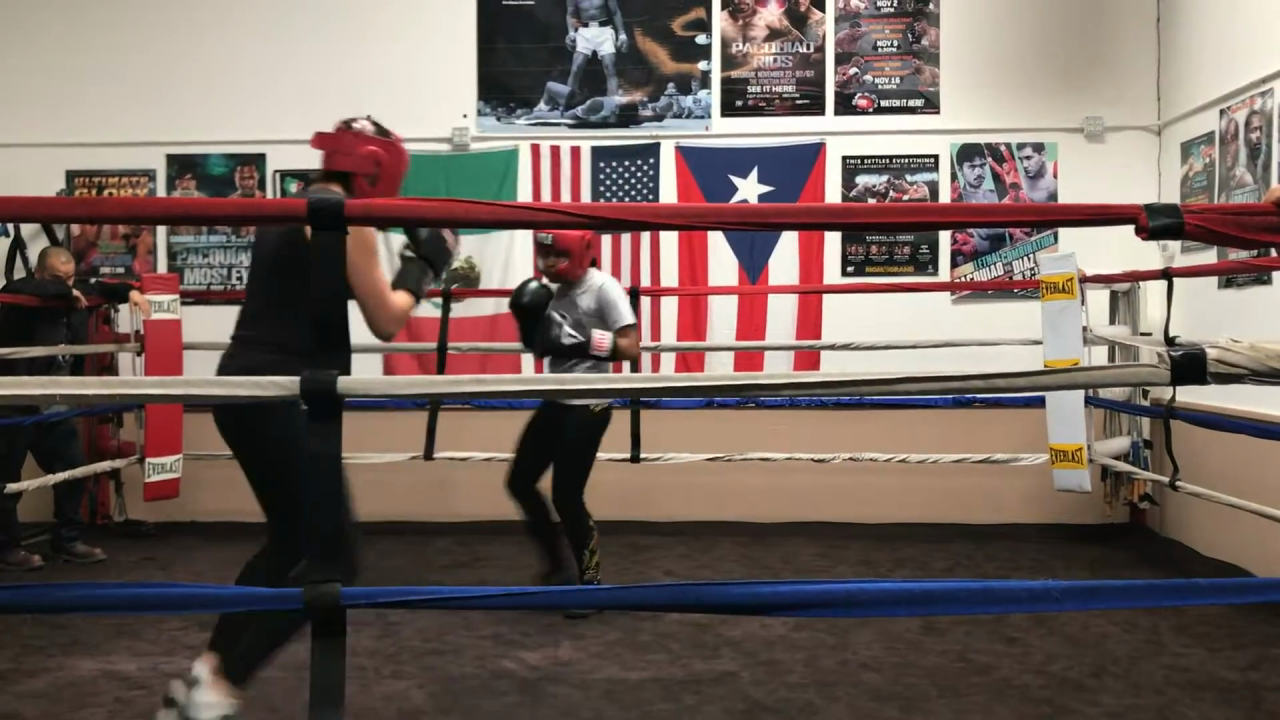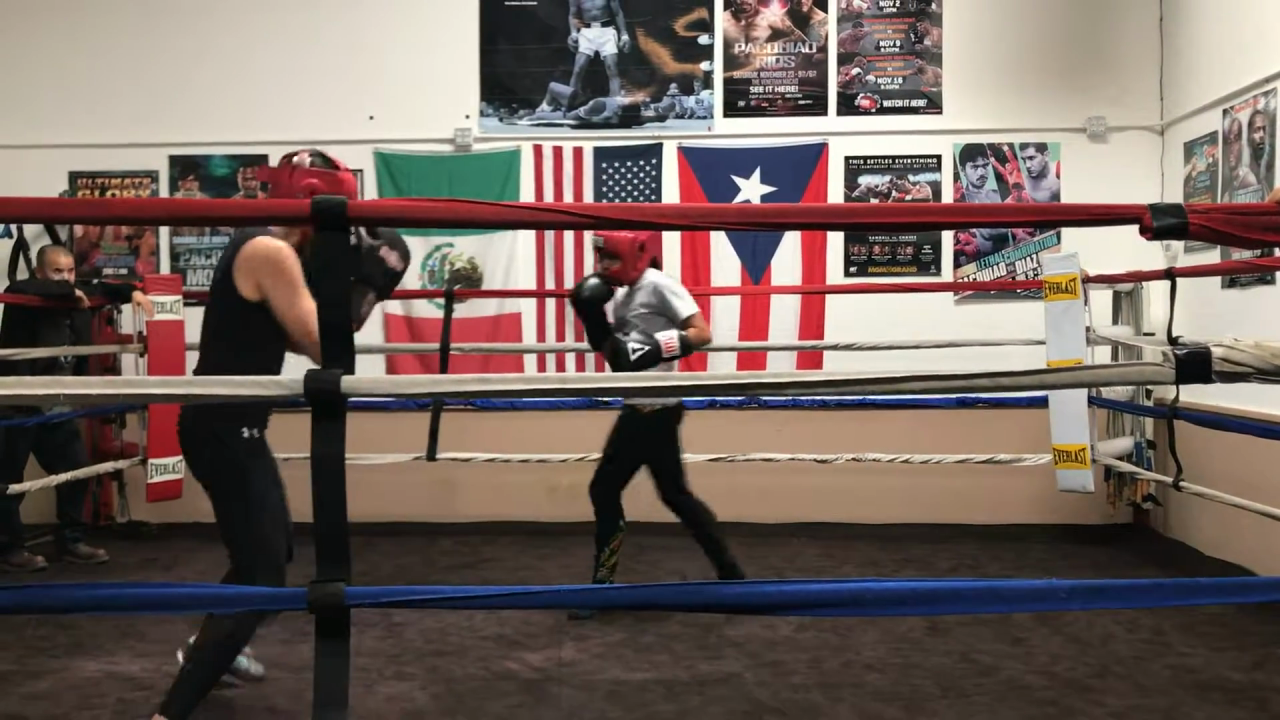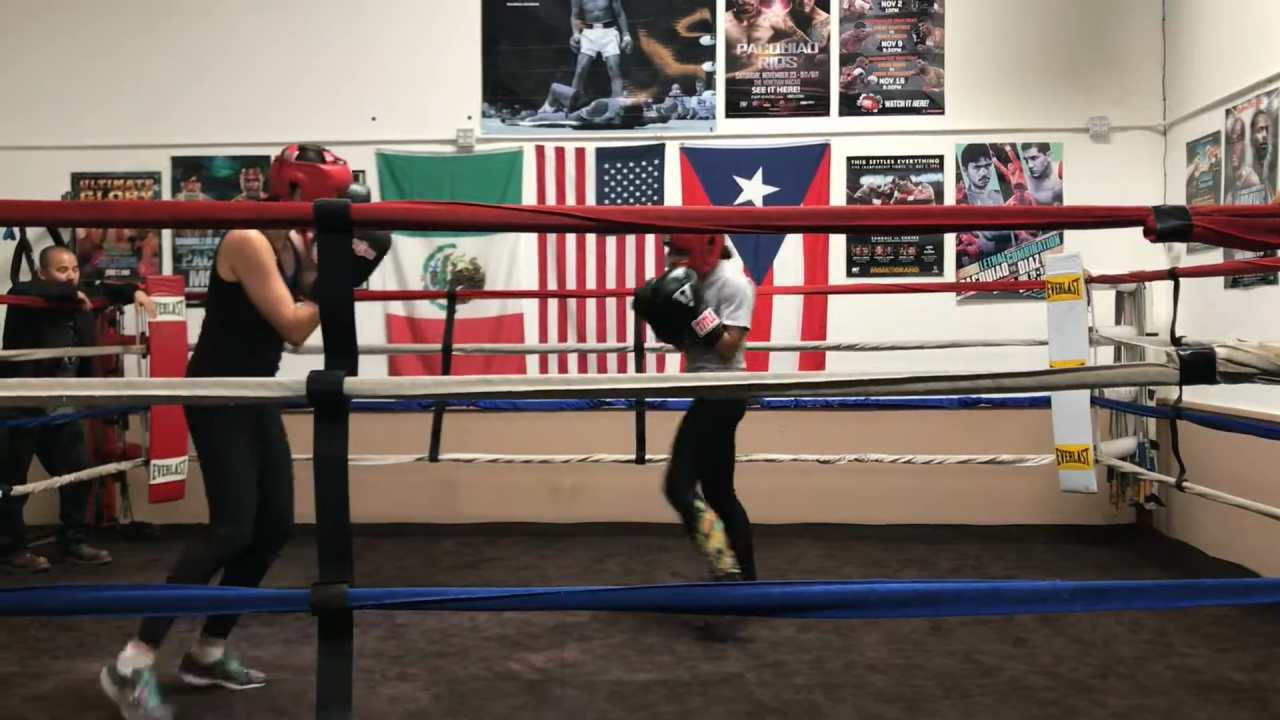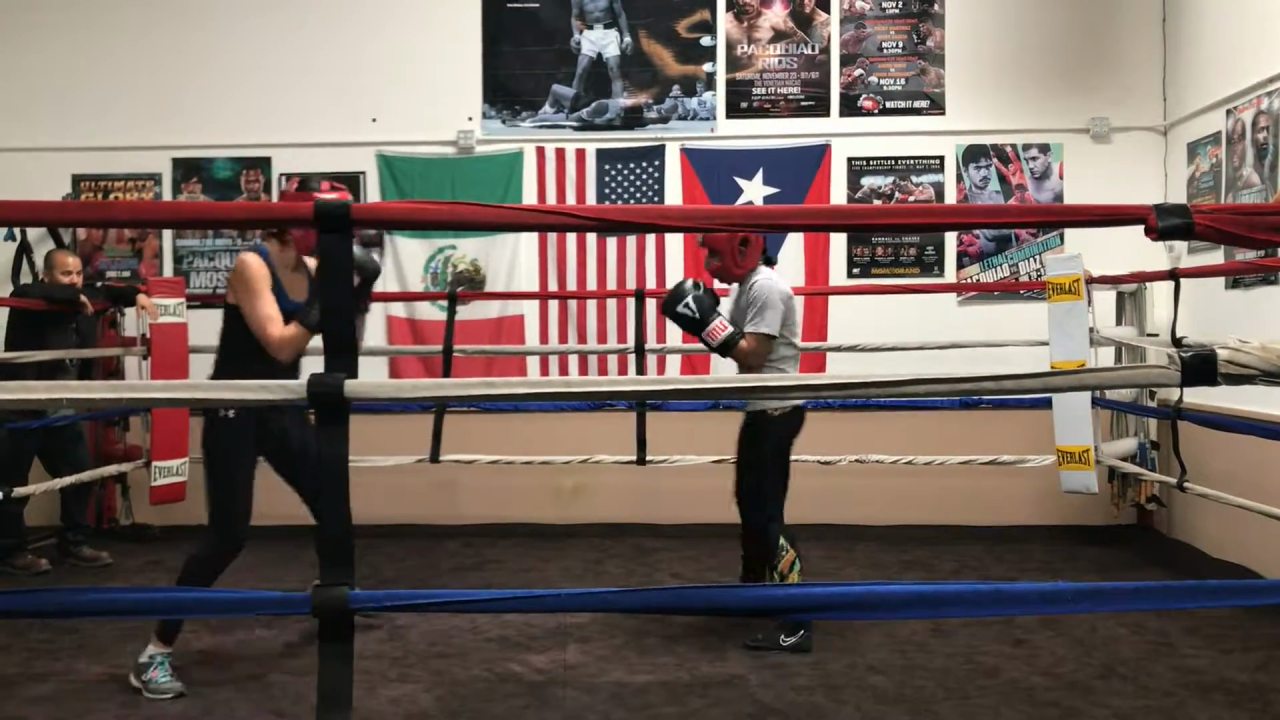
dt=0.3s
person 1, frame 1
left shoulder: (287, 216)
right shoulder: (346, 220)
right elbow: (388, 323)
right wrist: (422, 268)
left hip: (242, 387)
right hip: (276, 396)
left knee: (293, 539)
right knee: (338, 562)
person 1, frame 2
left shoulder: (260, 247)
right shoulder: (271, 252)
left elbow: (295, 337)
right elbow: (322, 346)
right wrist: (371, 286)
left hip: (225, 418)
right hip: (227, 424)
left knee: (273, 548)
right knee: (262, 582)
left ankle: (209, 645)
person 1, frame 3
left shoulder: (293, 240)
right shoulder: (248, 239)
left elbow: (316, 303)
right elbow: (293, 327)
right wrist: (347, 269)
left hip: (255, 392)
left knee: (275, 528)
right knee: (232, 533)
left ankle: (207, 653)
right ankle: (134, 661)
person 1, frame 4
left shoulder: (313, 269)
right shoulder: (251, 265)
right elbow: (280, 345)
left wrist: (356, 289)
right wrist: (327, 300)
left hip: (285, 407)
right hip: (235, 408)
right knee: (228, 537)
right ankle: (154, 654)
person 2, frame 1
left shoulder: (603, 288)
right shoulder: (553, 291)
left elbow: (631, 345)
right elbow: (540, 349)
left wrist: (583, 340)
right wrist: (528, 319)
left hip: (587, 407)
right hip: (556, 404)
left knee: (567, 495)
right knee: (519, 482)
left ankle: (589, 582)
right ankle: (556, 564)
person 2, frame 2
left shoulder: (659, 285)
right shoulder: (625, 295)
left elbow: (702, 334)
right elbow: (611, 354)
left wrist: (655, 348)
right wrist: (592, 317)
left hip: (651, 407)
right hip: (647, 407)
left knee: (603, 490)
right knee: (675, 493)
left ankle: (601, 584)
right ankle: (731, 575)
person 2, frame 3
left shoulder: (733, 282)
right shoulder: (692, 282)
left elbow: (729, 347)
right elbow: (679, 339)
left wrist: (692, 311)
right wrist: (658, 313)
left hip: (720, 398)
right hip: (710, 397)
left knee: (680, 486)
right knee: (719, 491)
left ankle: (727, 577)
right ankle: (746, 585)
person 2, frame 4
left shoulder: (766, 287)
right shoulder: (745, 285)
left elbow: (750, 354)
right elbow: (733, 343)
left wrist: (707, 320)
right wrist: (701, 319)
left hip: (775, 412)
right hip: (764, 410)
left knee: (765, 513)
right knee: (749, 500)
left ankle: (795, 624)
right ankle: (753, 584)
person 3, frame 1
left shoulder: (75, 295)
left elbow: (99, 289)
left wrist: (129, 291)
right wrist: (65, 292)
left hip: (55, 406)
left knee: (73, 470)
left ankle: (66, 540)
person 3, frame 2
left shoulder: (77, 295)
left elbow: (103, 290)
left wrist: (132, 291)
right wrist: (67, 291)
left hip: (58, 407)
left knee: (76, 471)
left ankle: (70, 541)
person 3, frame 3
left shoulder: (81, 297)
left elbow: (106, 290)
left wrist: (134, 292)
right wrist: (71, 293)
left hip: (62, 409)
left knee: (79, 473)
left ankle: (73, 543)
person 3, frame 4
left shoulder: (84, 298)
right shoulder: (28, 298)
left elbow: (108, 293)
right elbow: (28, 293)
left wrist: (136, 295)
right wrist: (74, 297)
left hip: (63, 410)
left knee: (80, 474)
left ankle: (73, 544)
